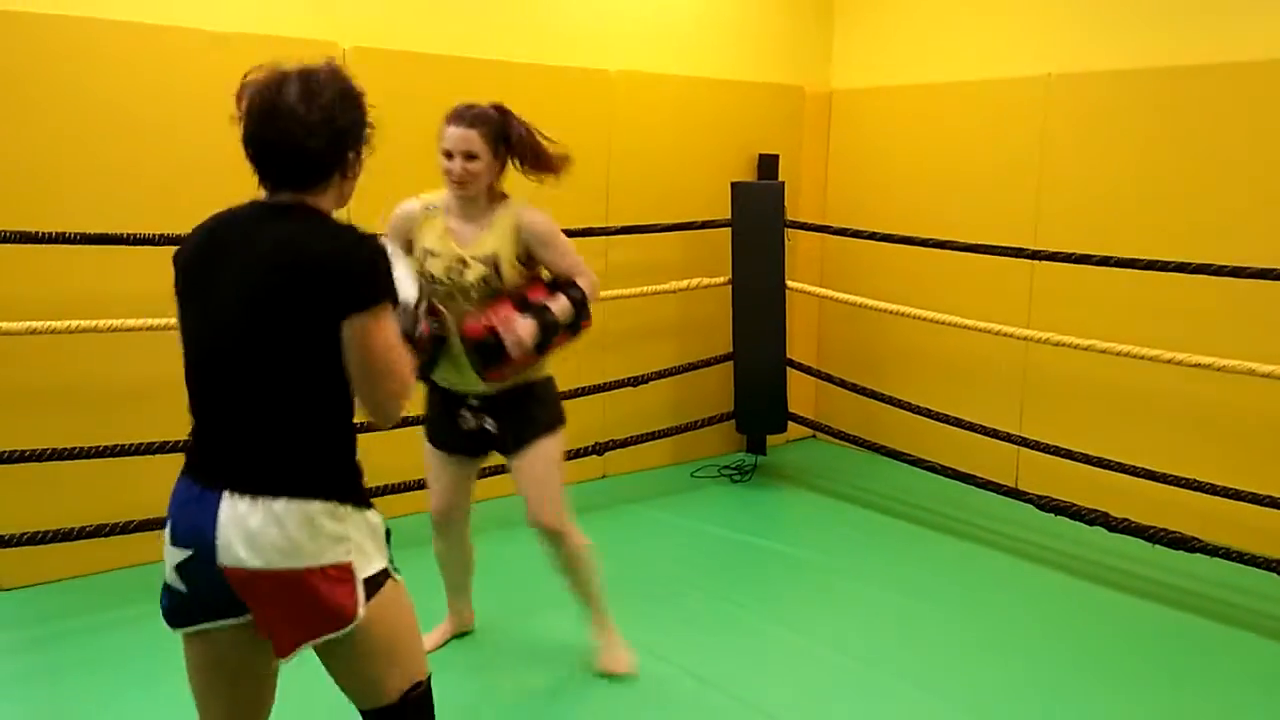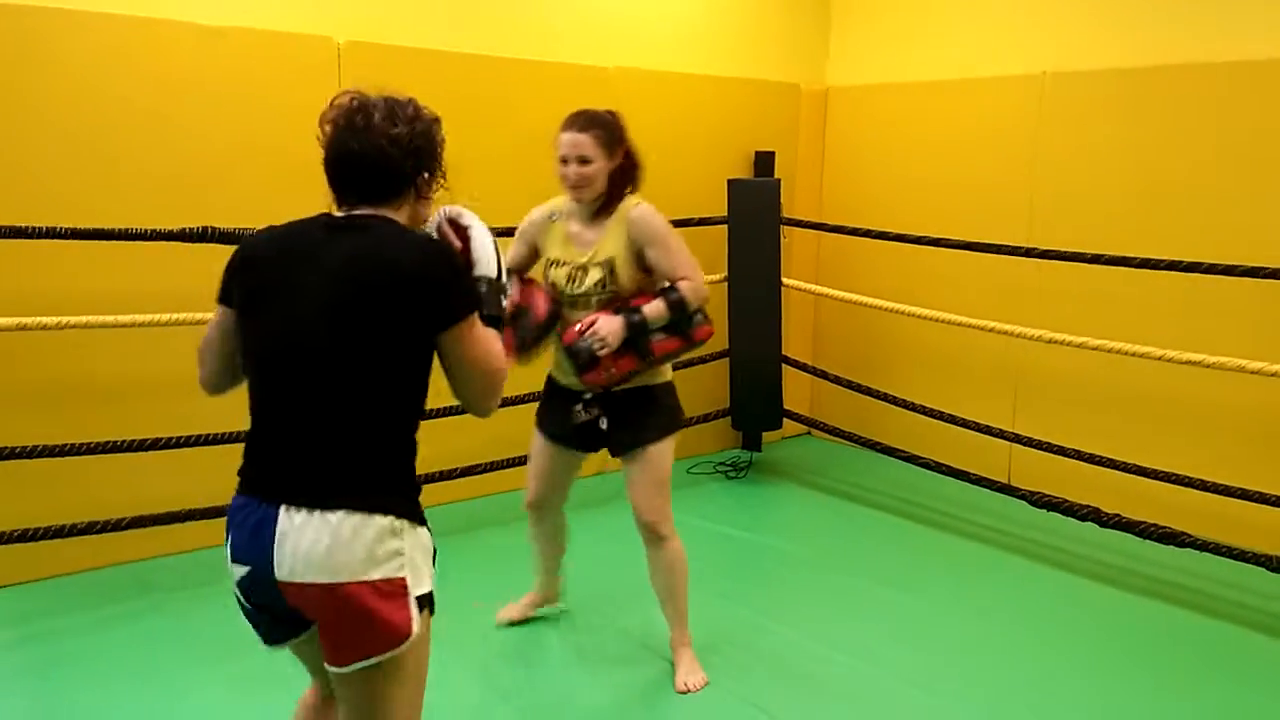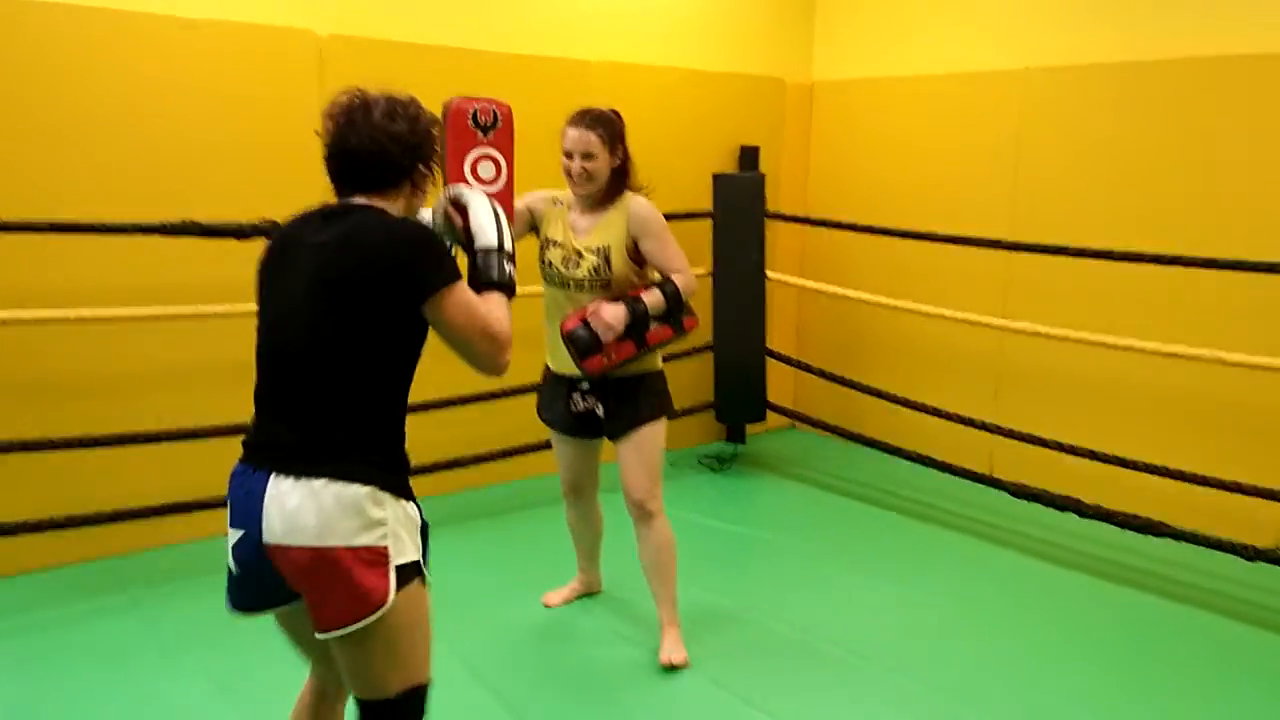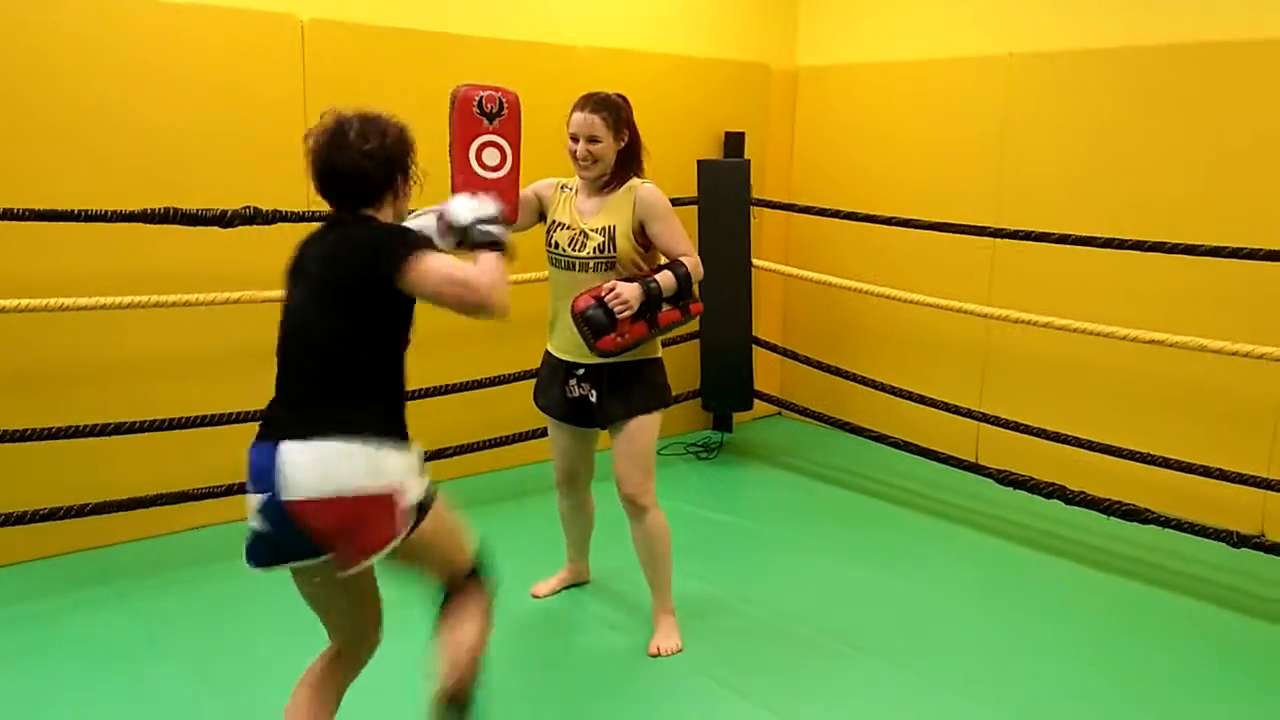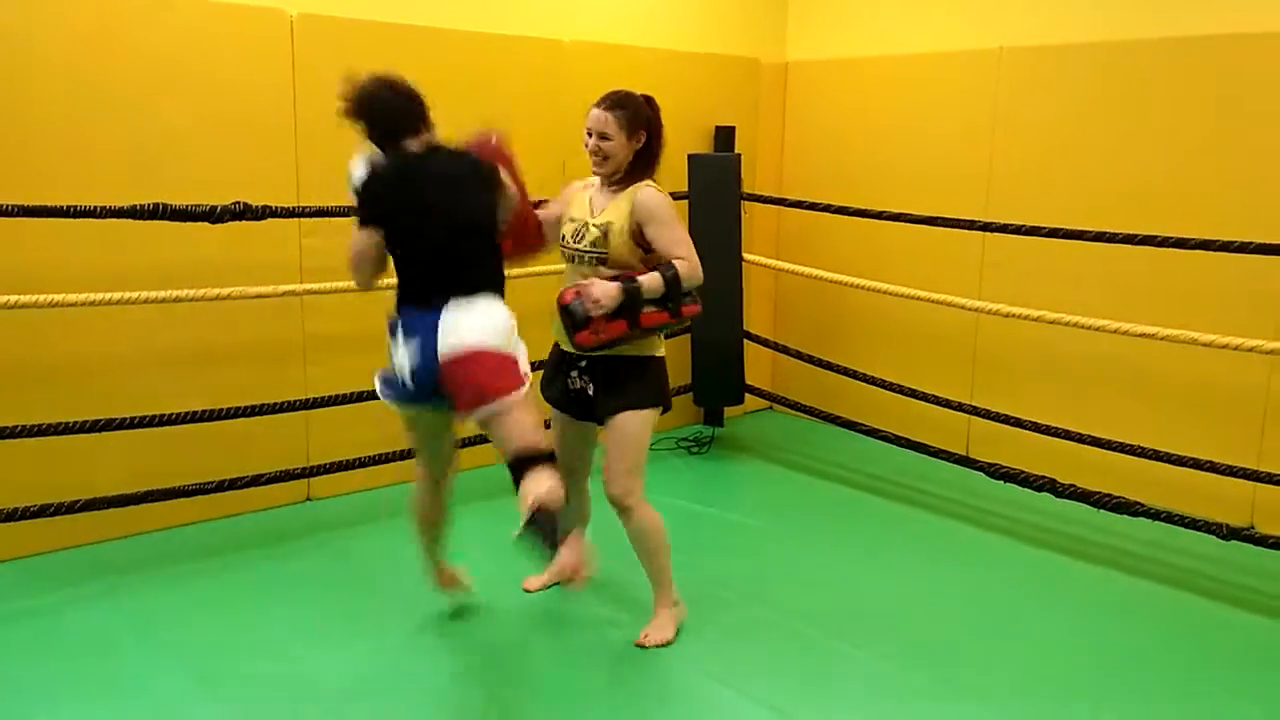
dt=0.4s
person 1, frame 1
left shoulder: (203, 245)
right shoulder: (348, 255)
right elbow: (386, 400)
right wrist: (397, 304)
left hip: (200, 520)
right hip: (304, 526)
person 1, frame 2
left shoulder: (260, 252)
right shoulder: (426, 263)
left elbow: (213, 375)
right elbow: (483, 394)
right wrist: (484, 285)
left hip: (257, 533)
right hip: (363, 538)
person 1, frame 3
left shoulder: (288, 241)
right shoulder: (410, 246)
right elbow: (492, 353)
right wrist: (492, 254)
left hip: (257, 500)
right hip: (349, 508)
person 1, frame 4
left shoulder: (314, 251)
right shoulder: (369, 246)
right elbow: (487, 298)
right wrist: (485, 236)
left hip: (280, 476)
right hip: (355, 467)
left knee: (352, 641)
right knee: (466, 585)
person 1, frame 5
left shoulder: (382, 181)
right shoulder: (473, 164)
left elbow: (364, 271)
right elbow: (513, 208)
left wrist: (364, 192)
left hip: (418, 337)
right hip: (482, 328)
left knee: (434, 467)
right knee: (534, 462)
left ankle: (438, 571)
right ankle: (555, 518)
person 2, frame 1
left shoulder: (523, 222)
right shoulder: (413, 216)
left elbow: (584, 285)
left wrist: (538, 323)
left hip: (520, 392)
right hip: (451, 392)
left knee: (550, 521)
right knee: (445, 515)
left ankle: (603, 625)
right ankle: (459, 613)
person 2, frame 2
left shoulder: (640, 219)
right shoulder: (544, 220)
left elbow: (695, 287)
right elbow: (507, 275)
left wrist: (630, 322)
left hip: (639, 392)
right hip: (568, 388)
left knee: (653, 521)
right knee: (539, 499)
left ankle: (683, 646)
right ankle: (545, 588)
person 2, frame 3
left shoulder: (635, 213)
right shoulder: (543, 206)
left elbow: (684, 280)
left wrist: (629, 310)
left hip: (631, 378)
right hip: (566, 377)
left knee: (642, 500)
right knee: (575, 489)
left ankle: (669, 625)
right ankle: (588, 575)
person 2, frame 4
left shoulder: (641, 197)
right shoulder: (552, 193)
left elbow: (690, 265)
left wrist: (645, 288)
left hip: (629, 368)
right hip: (565, 363)
left knee: (635, 492)
right knee: (569, 479)
left ankle: (665, 613)
right ankle: (575, 566)
person 2, frame 5
left shoulder: (647, 198)
right shoulder: (582, 190)
left elbow: (691, 271)
left wrist: (623, 288)
left hip: (632, 362)
right hip: (576, 357)
left knee: (623, 492)
right knee: (567, 470)
left ankle: (668, 601)
right ankle: (569, 561)
